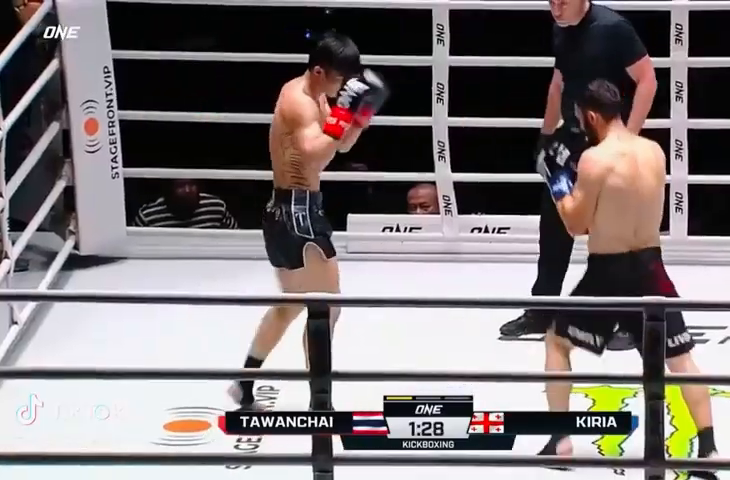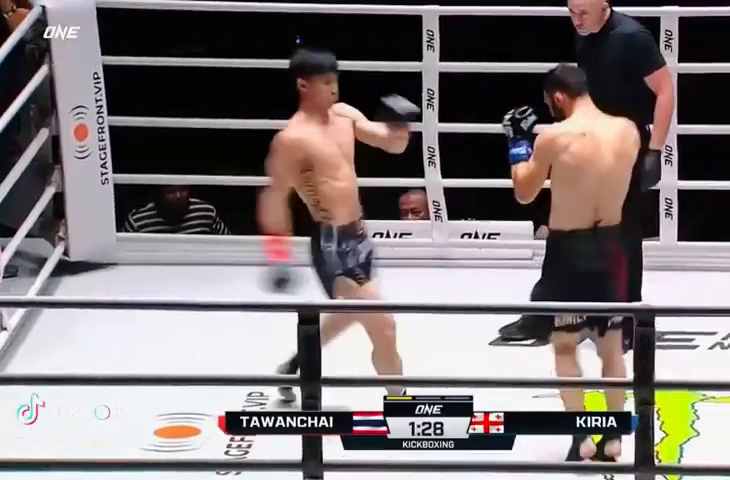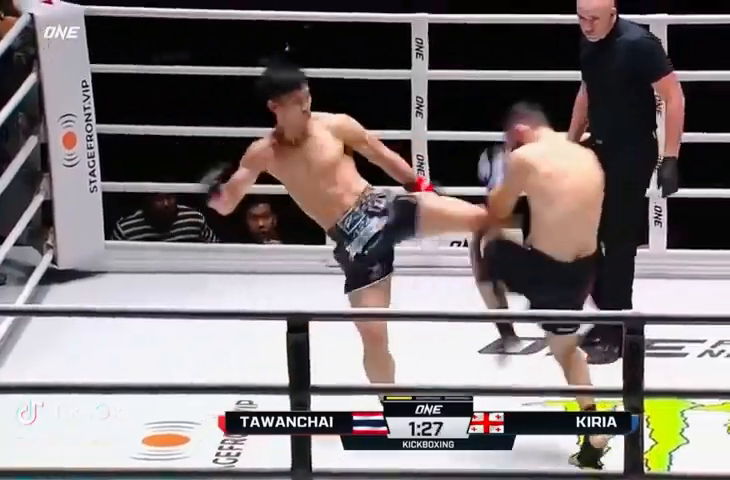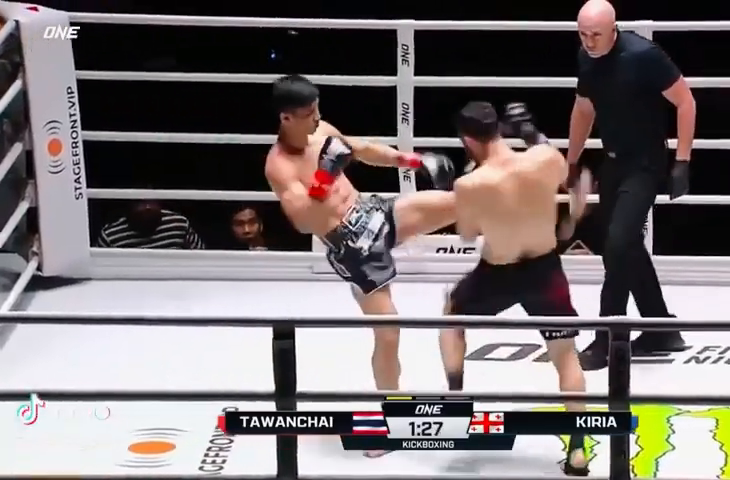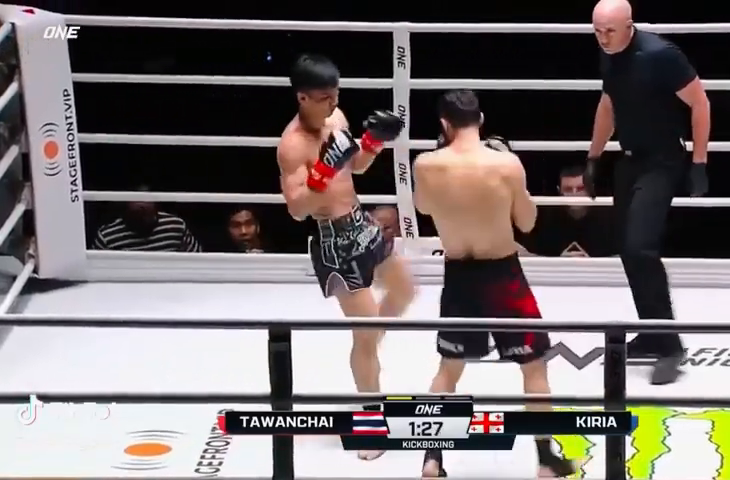
dt=0.2s
person 1, frame 1
left shoulder: (594, 159)
right shoulder: (655, 152)
left elbow: (577, 224)
left wrist: (557, 176)
left hip: (607, 273)
right hip: (650, 269)
left knee: (556, 341)
right knee: (681, 361)
left ankle: (559, 437)
person 1, frame 2
left shoulder: (553, 135)
right shoulder: (626, 131)
left elbow: (524, 193)
left wrist: (519, 141)
left hip: (567, 249)
right hip: (609, 246)
left knee: (565, 347)
right knee: (611, 345)
left ankle: (583, 441)
right ankle: (614, 438)
person 1, frame 3
left shoulder: (525, 157)
right shoulder: (588, 157)
left elbow: (496, 213)
left wrist: (496, 176)
left hip: (541, 266)
right hip: (581, 268)
left knee: (483, 245)
right knee: (565, 347)
right ankle: (595, 435)
person 1, frame 4
left shoulder: (470, 186)
right shoulder: (547, 159)
right elbow: (563, 177)
right wrist: (531, 132)
left hip: (497, 276)
right hip: (546, 269)
left knee: (452, 319)
right knee: (564, 355)
right ankle: (577, 451)
person 1, frame 5
left shoulder: (425, 166)
right shoulder: (507, 165)
right elbow: (526, 223)
left hip: (458, 279)
right hip: (504, 275)
left knee: (448, 370)
right knee: (534, 369)
person 2, frame 1
left shoulder: (309, 94)
right shoulder: (300, 102)
left elbow: (343, 144)
right elbow: (316, 154)
left wrist: (364, 107)
right wrist: (344, 110)
left hip: (288, 210)
right hip: (297, 211)
left knee: (289, 304)
right knee: (326, 307)
left ankle: (245, 385)
person 2, frame 2
left shoulder: (343, 114)
right shoulder: (292, 138)
left elbow: (393, 145)
right elbow: (273, 200)
left wrist: (399, 125)
right wrist: (277, 258)
left hip: (355, 235)
right hip: (334, 244)
left knee: (346, 315)
right knee: (384, 329)
left ankle: (292, 369)
person 2, frame 3
left shoulder: (335, 124)
right shoulder: (262, 153)
left elbow: (384, 156)
right elbow: (228, 203)
left wrist: (421, 187)
right wrist: (220, 194)
left hip: (382, 209)
right hip: (353, 239)
left knee: (479, 217)
right knee: (375, 335)
person 2, frame 4
left shoulder: (322, 131)
right shoulder: (279, 165)
left elbow: (363, 150)
right elbow: (305, 222)
left wrist: (413, 160)
right wrist: (324, 174)
left hip: (373, 215)
right hip: (348, 245)
left knee: (460, 202)
right knee: (388, 336)
person 2, frame 5
left shoulder: (335, 117)
right shoulder: (294, 144)
left elbow: (357, 165)
right elbow: (297, 209)
left wrist: (376, 137)
right wrist: (325, 167)
left hip: (361, 222)
right hip: (336, 240)
left knee: (404, 292)
right knee: (366, 333)
person 3, frame 1
right shoulder: (561, 30)
left elbow: (647, 80)
left wrist: (630, 136)
right wrist: (546, 133)
right knee: (553, 225)
right ankle: (543, 310)
person 3, frame 2
left shoulder: (632, 37)
right shoulder: (584, 37)
left elbow: (665, 90)
left wrist: (654, 149)
left knee: (624, 238)
left ankle: (625, 325)
right ankle: (543, 315)
person 3, frame 3
left shoulder: (636, 43)
right shoulder: (588, 41)
left elbow: (674, 94)
left wrist: (669, 156)
right wrist: (570, 143)
left hip: (632, 154)
right hip: (598, 148)
left knee: (619, 242)
left ankle: (613, 331)
right ankle: (610, 316)
person 3, frame 4
left shoulder: (643, 54)
right shoulder: (586, 58)
left elbow: (685, 102)
left wrist: (682, 162)
right wrist: (572, 162)
left hip: (645, 163)
right hip: (614, 161)
left knee: (619, 246)
right knee: (627, 247)
left ankle: (607, 338)
right ankle: (663, 331)
person 3, frame 5
left shoulder: (659, 55)
right shoulder: (608, 55)
left elbow: (699, 103)
left wrist: (699, 162)
right wrist: (592, 159)
left hip: (660, 162)
right hip: (629, 159)
left knee: (639, 248)
right knee: (629, 250)
left ankle: (667, 342)
right ankle: (654, 336)
